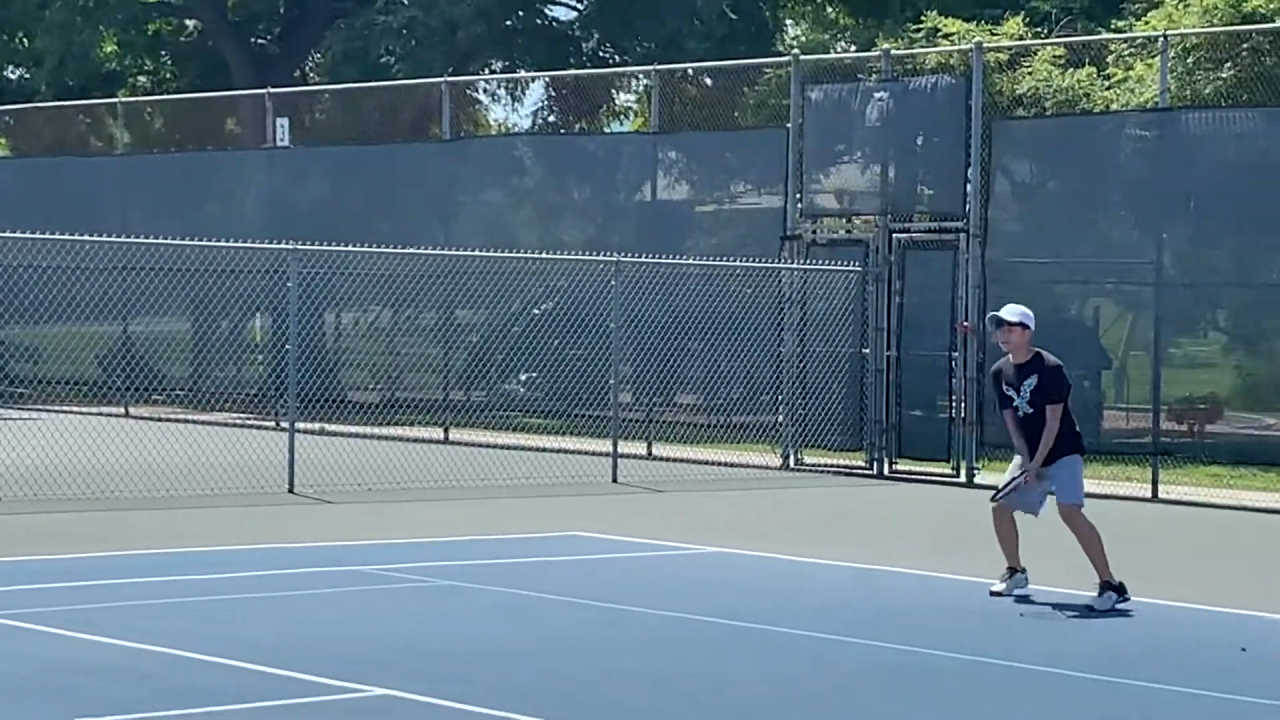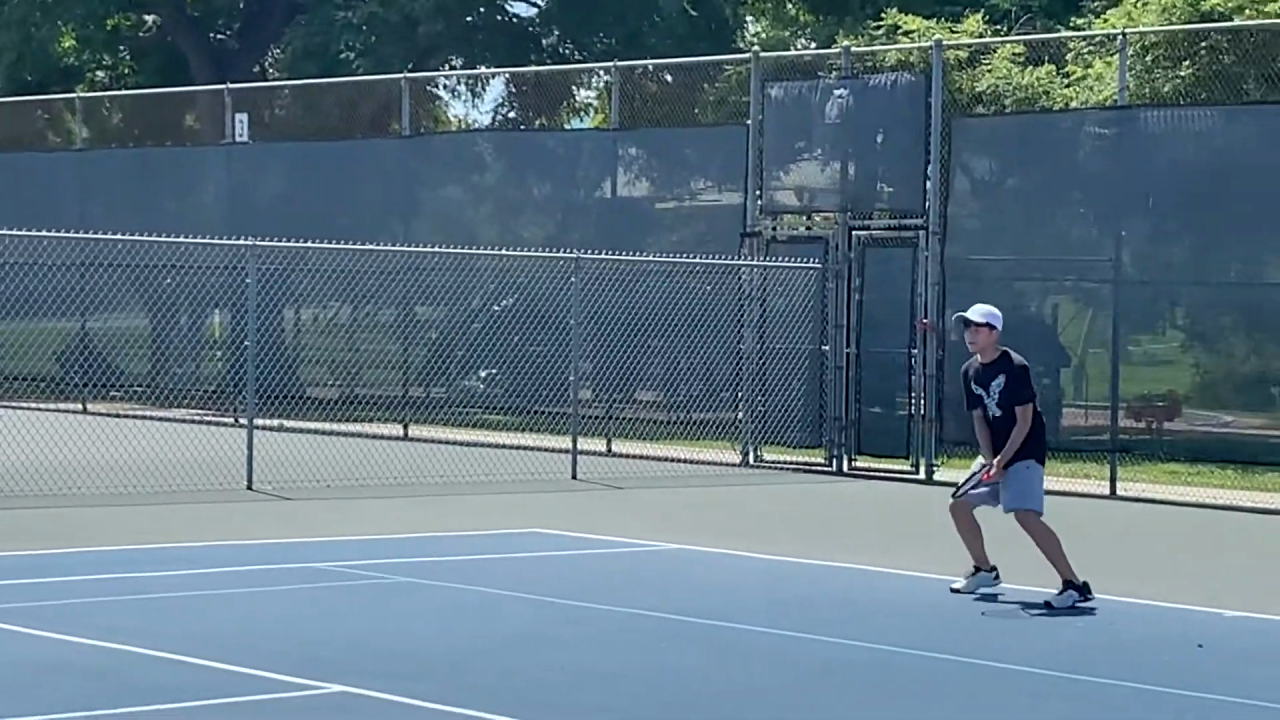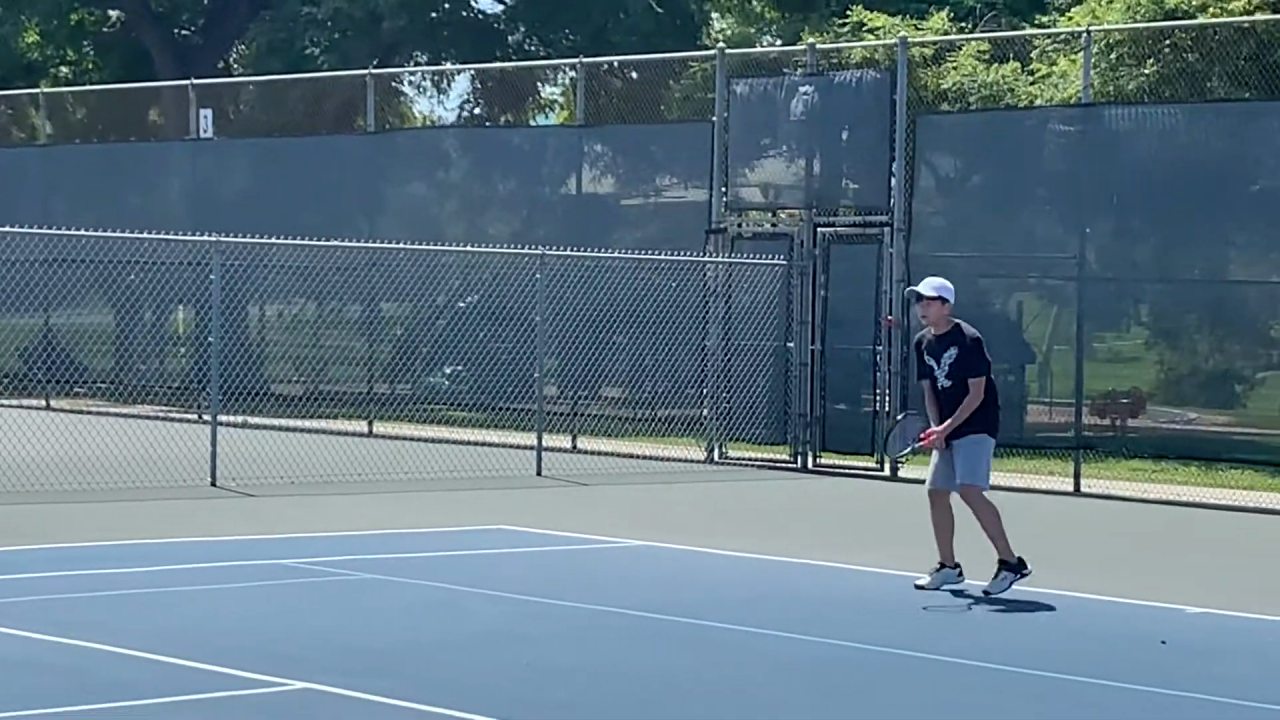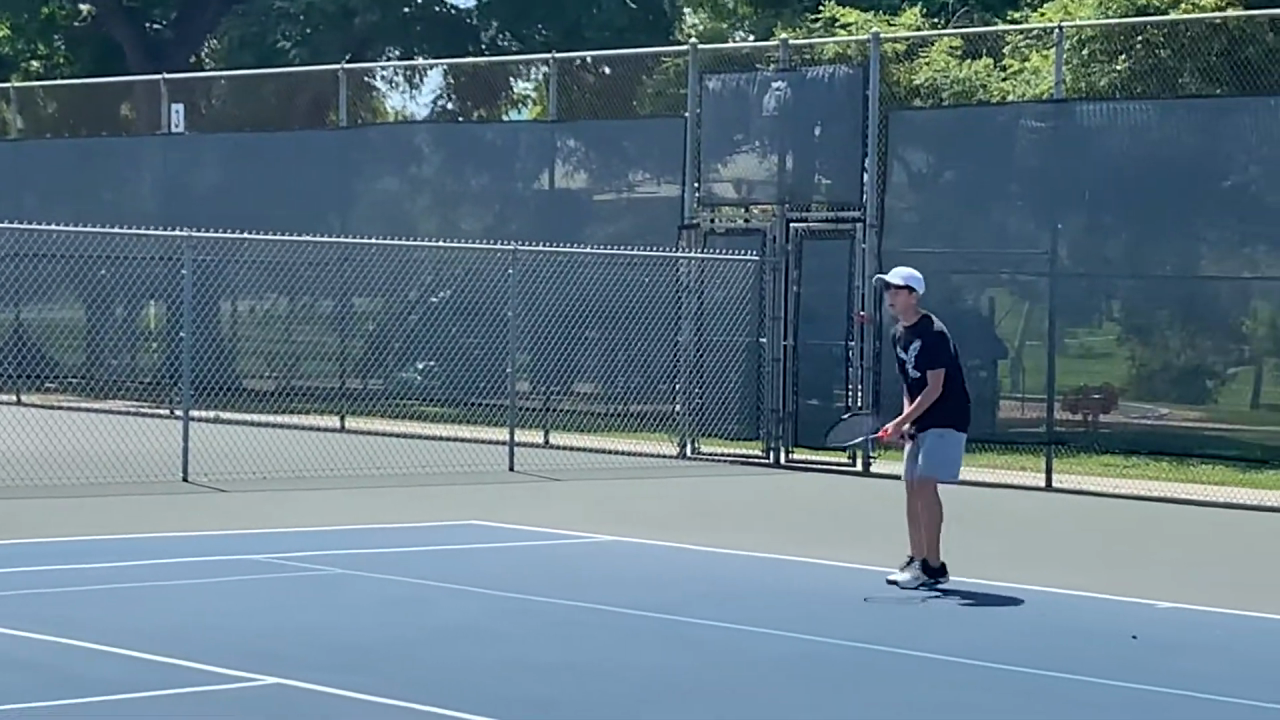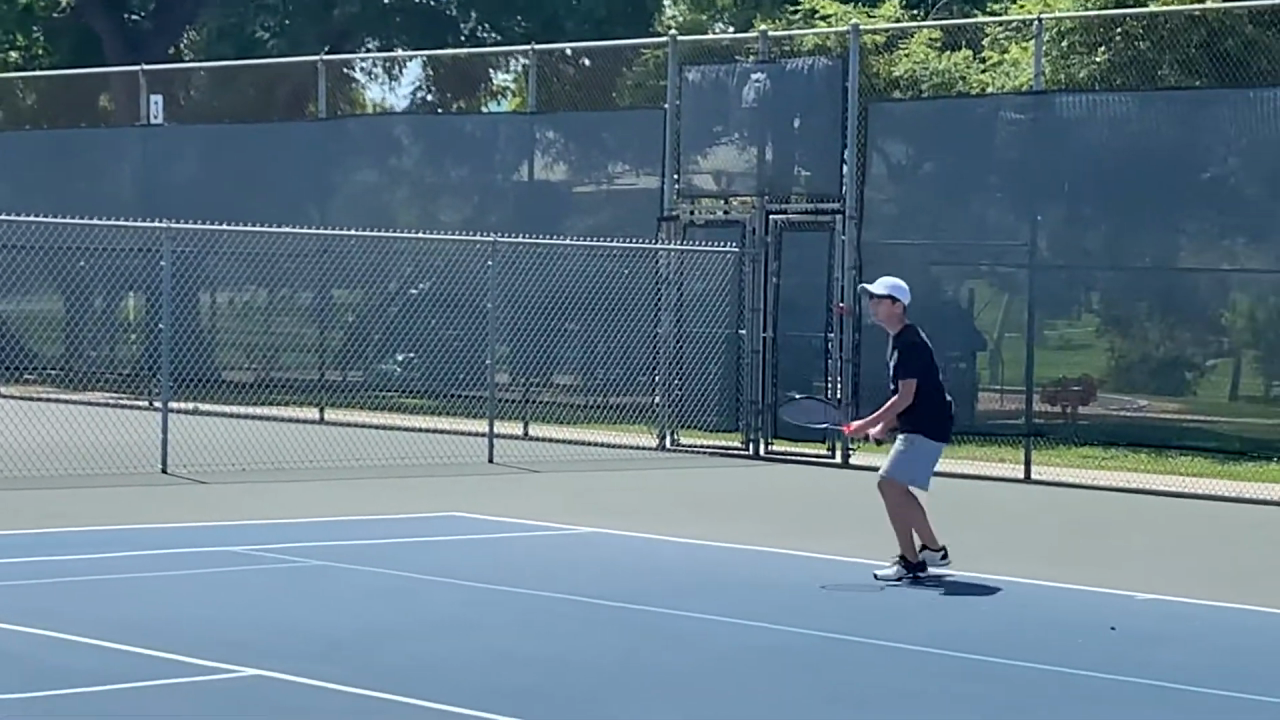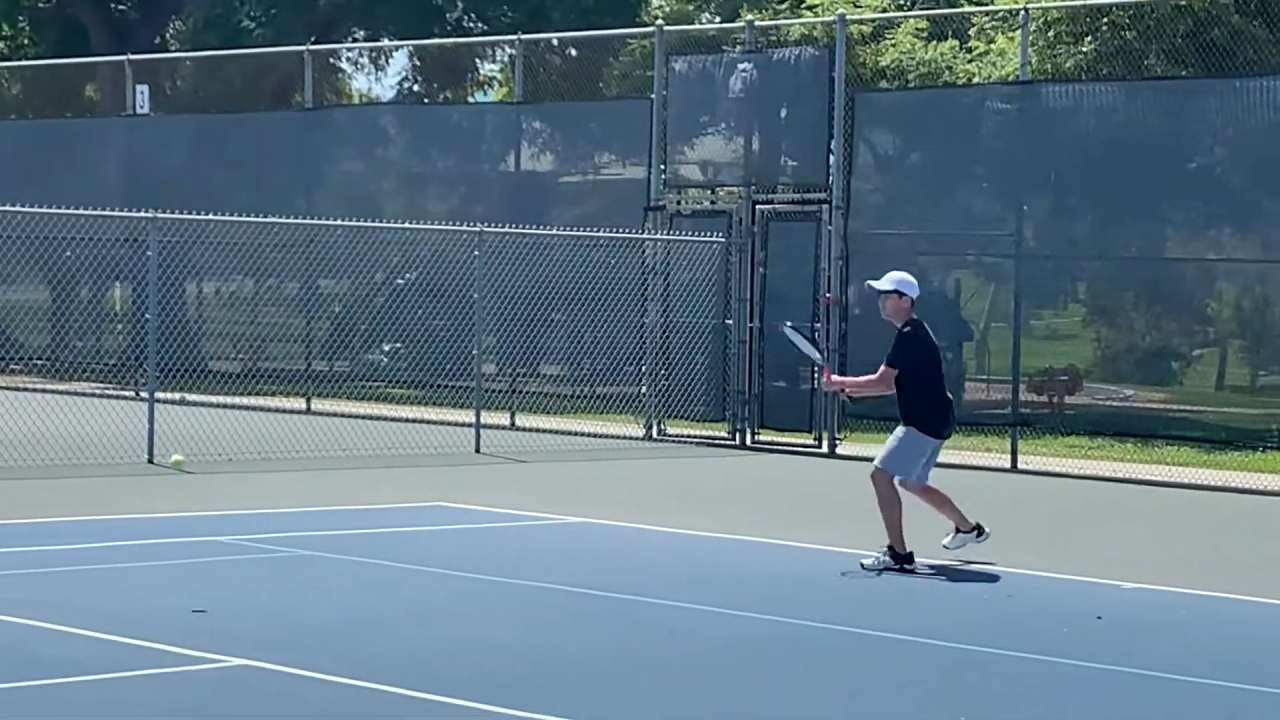
dt=0.2s
person 1, frame 1
left shoulder: (1049, 367)
right shoulder: (999, 373)
left elbow: (1053, 421)
right elbow: (1012, 422)
left wrist: (1038, 464)
right wrist: (1027, 463)
left hip: (1064, 451)
right hip: (1029, 454)
left knee: (1070, 512)
right knee: (1000, 507)
left ankle: (1111, 585)
right ankle: (1016, 572)
person 1, frame 2
left shoulder: (1016, 367)
right shoulder: (969, 371)
left elbow: (1024, 422)
right elbow: (979, 419)
left wrist: (1000, 461)
right wrist: (990, 461)
left hip: (1024, 454)
right hip: (995, 453)
left knee: (1026, 516)
right knee: (959, 506)
left ankle: (1074, 585)
right ankle: (984, 570)
person 1, frame 3
left shoulder: (968, 340)
right shoulder: (921, 343)
left elbow: (977, 395)
right elbow: (929, 391)
left wrist: (944, 429)
right wrist: (937, 429)
left hip: (976, 428)
right hip: (951, 432)
left knee: (970, 492)
right knee: (937, 493)
left ankle: (1011, 563)
right ankle: (948, 567)
person 1, frame 4
left shoulder: (933, 332)
right shoulder: (898, 335)
left elbow: (935, 387)
left wrist: (901, 420)
right wrist: (908, 423)
left hip: (947, 420)
right hip: (925, 422)
left knee: (923, 486)
right knee: (914, 487)
left ankle: (934, 567)
right ankle: (917, 561)
person 1, frame 5
left shoulder: (910, 342)
right shoulder: (899, 341)
left elbow: (905, 397)
left wrist: (869, 422)
right wrist: (883, 427)
left hip: (928, 427)
right hip: (920, 426)
left knee: (890, 484)
right knee: (899, 488)
left ankle: (911, 562)
right ankle: (932, 548)
person 1, frame 6
left shoulder: (908, 336)
right shoulder: (916, 331)
left elbow: (881, 381)
right elbow: (898, 382)
left wrist: (840, 382)
right wrist: (858, 389)
left hip: (920, 423)
right hip: (936, 420)
left knee: (882, 476)
right knee: (914, 484)
left ankle: (898, 554)
right ankle: (968, 528)
